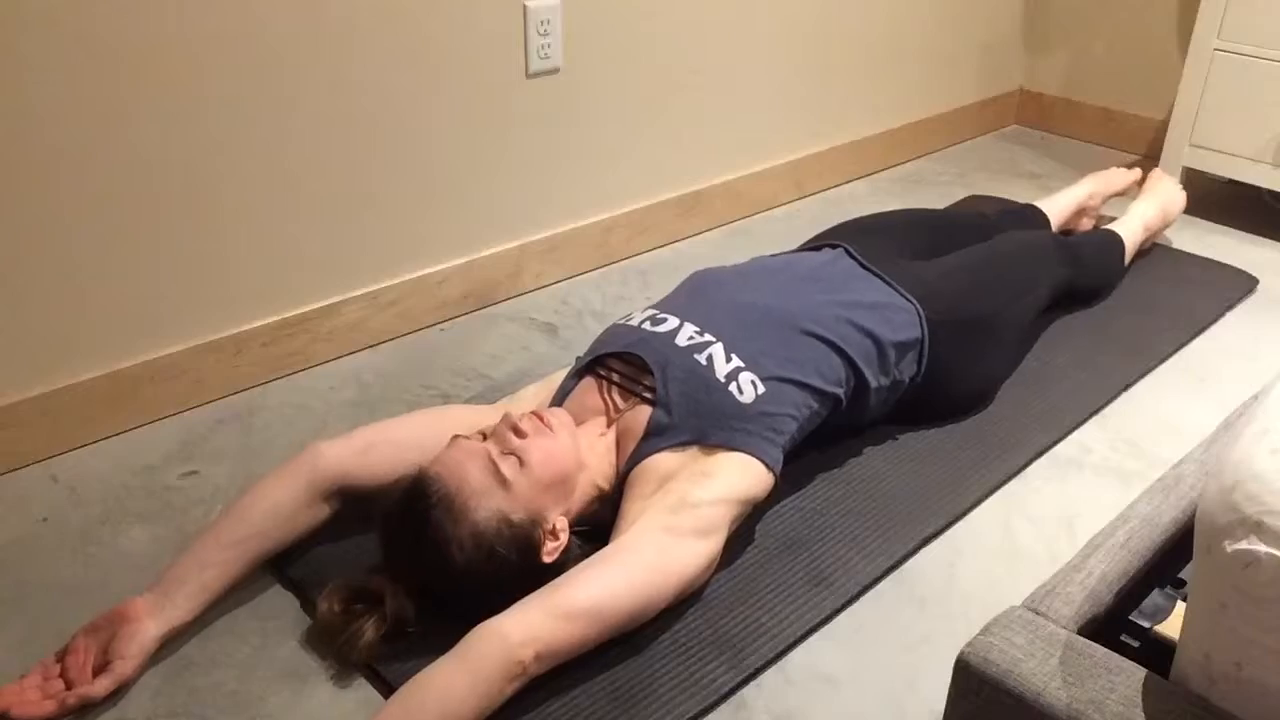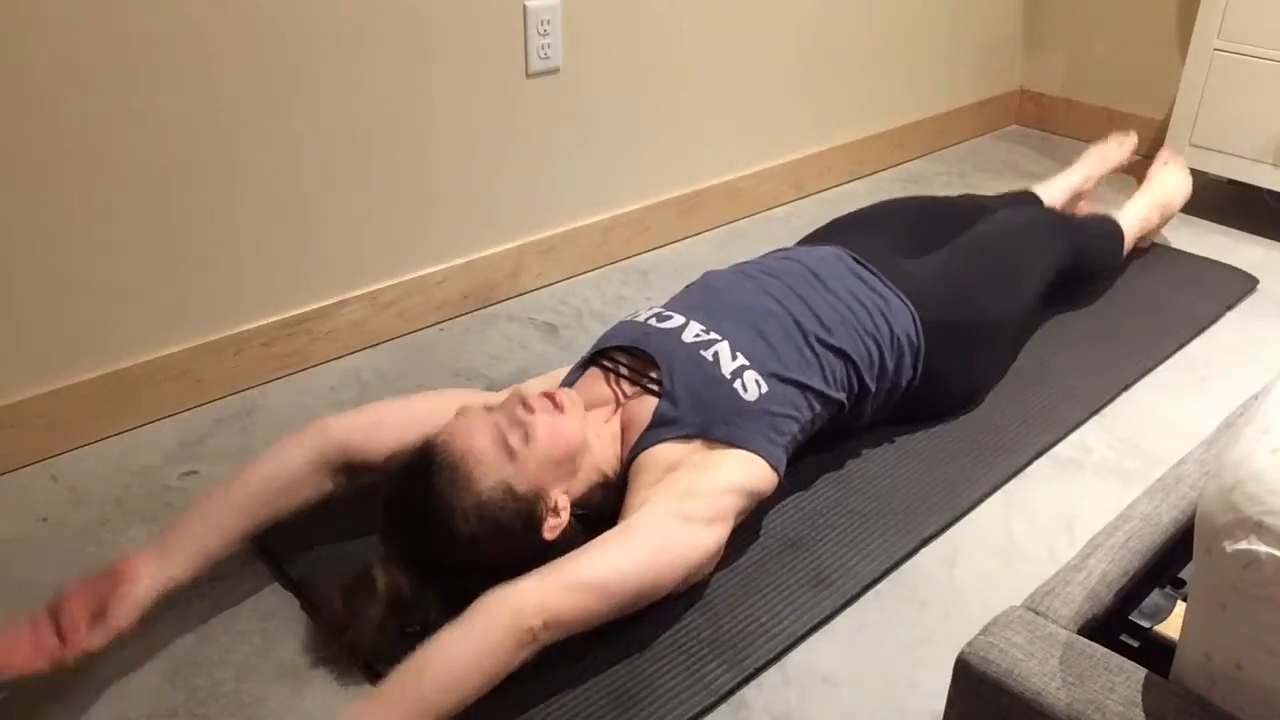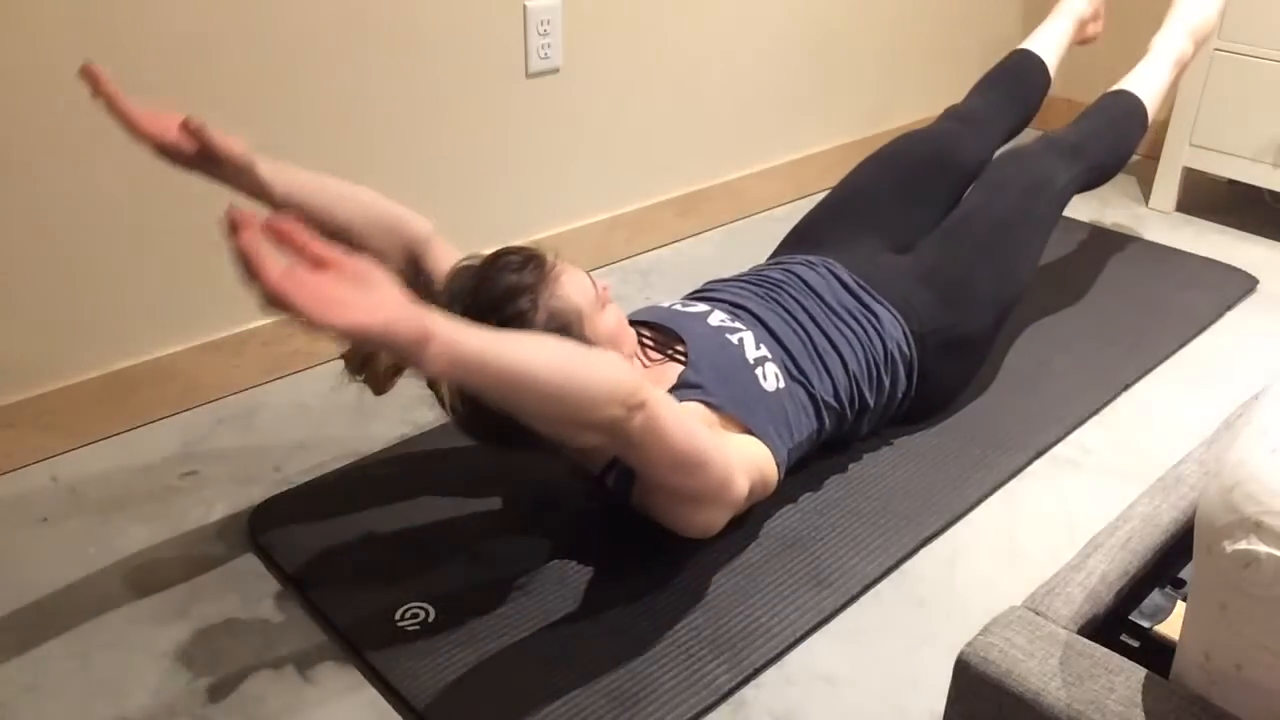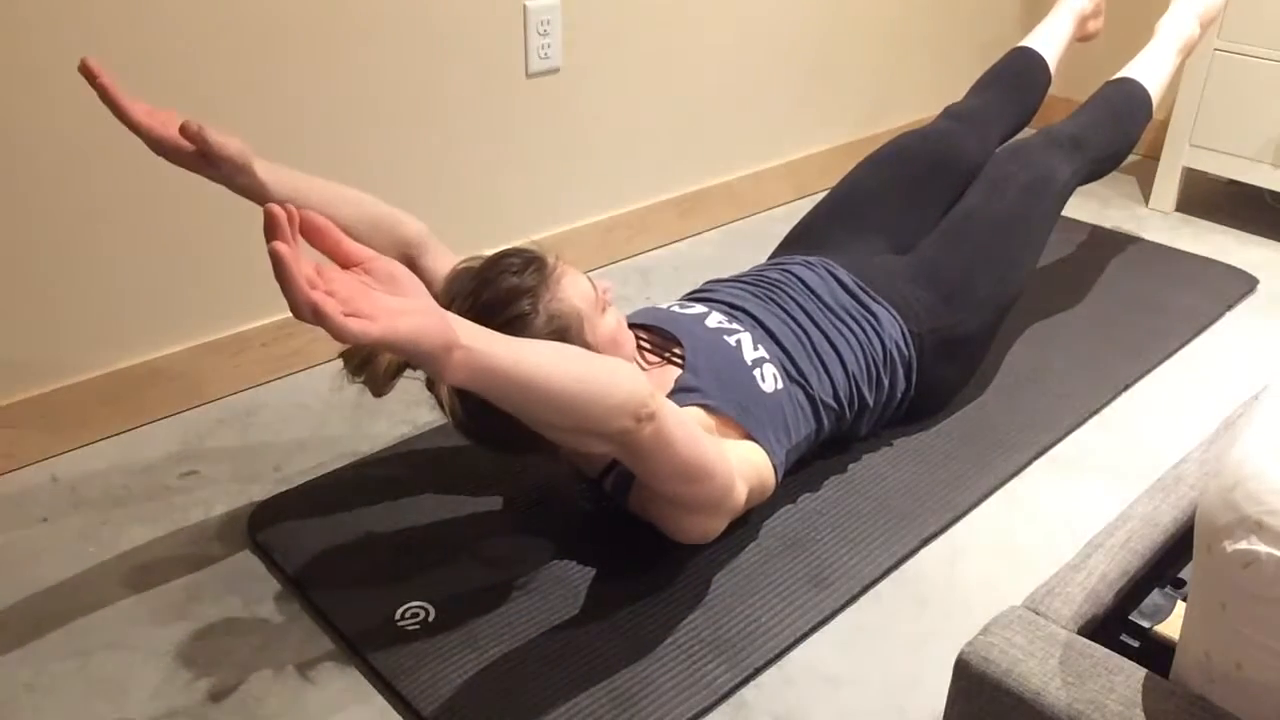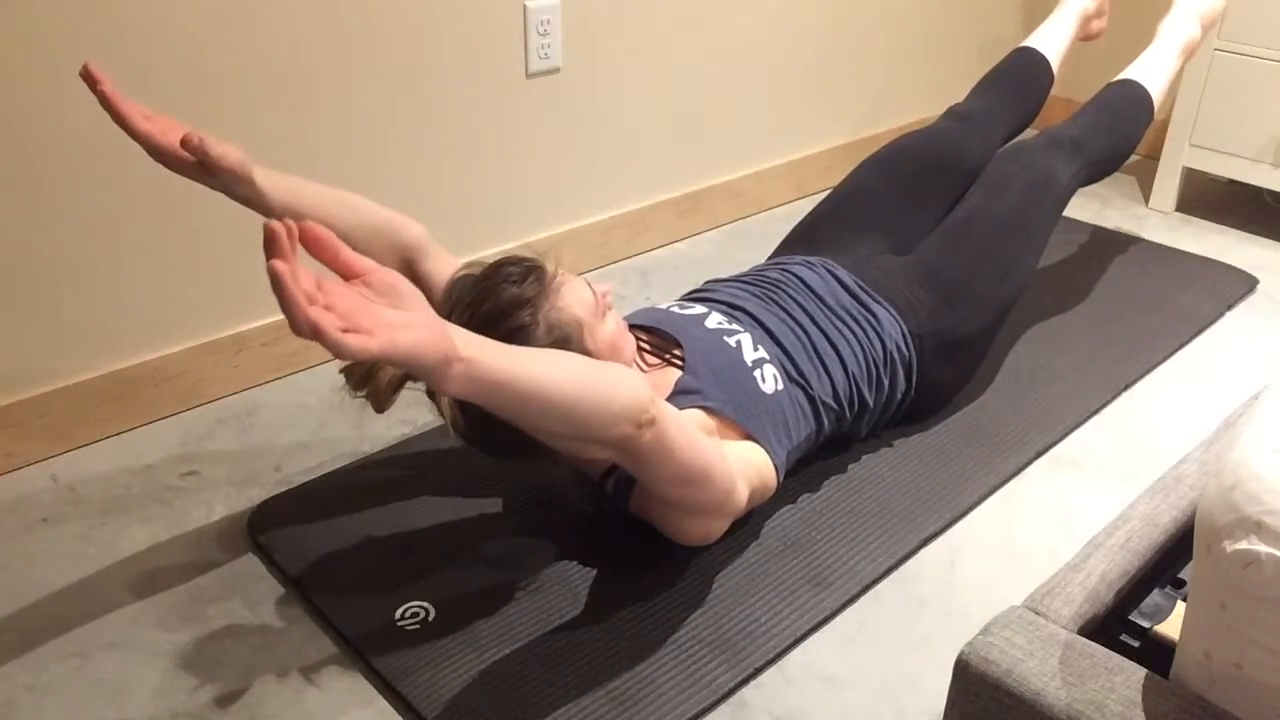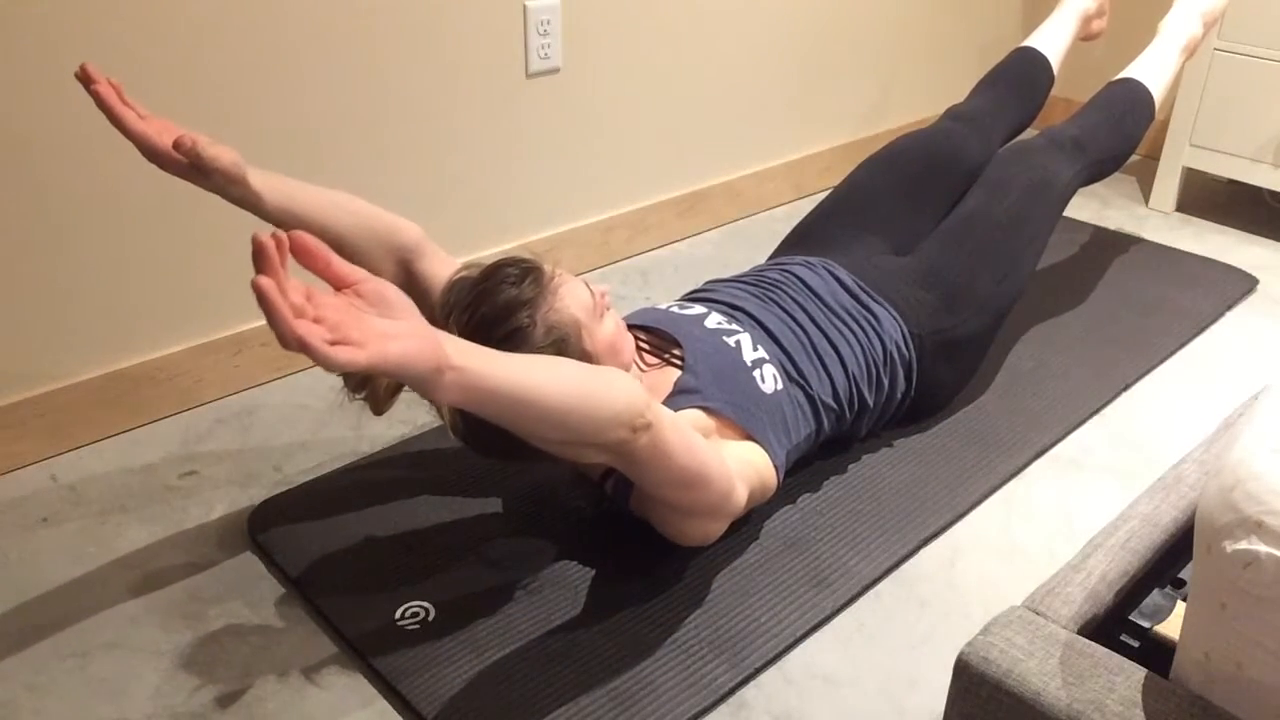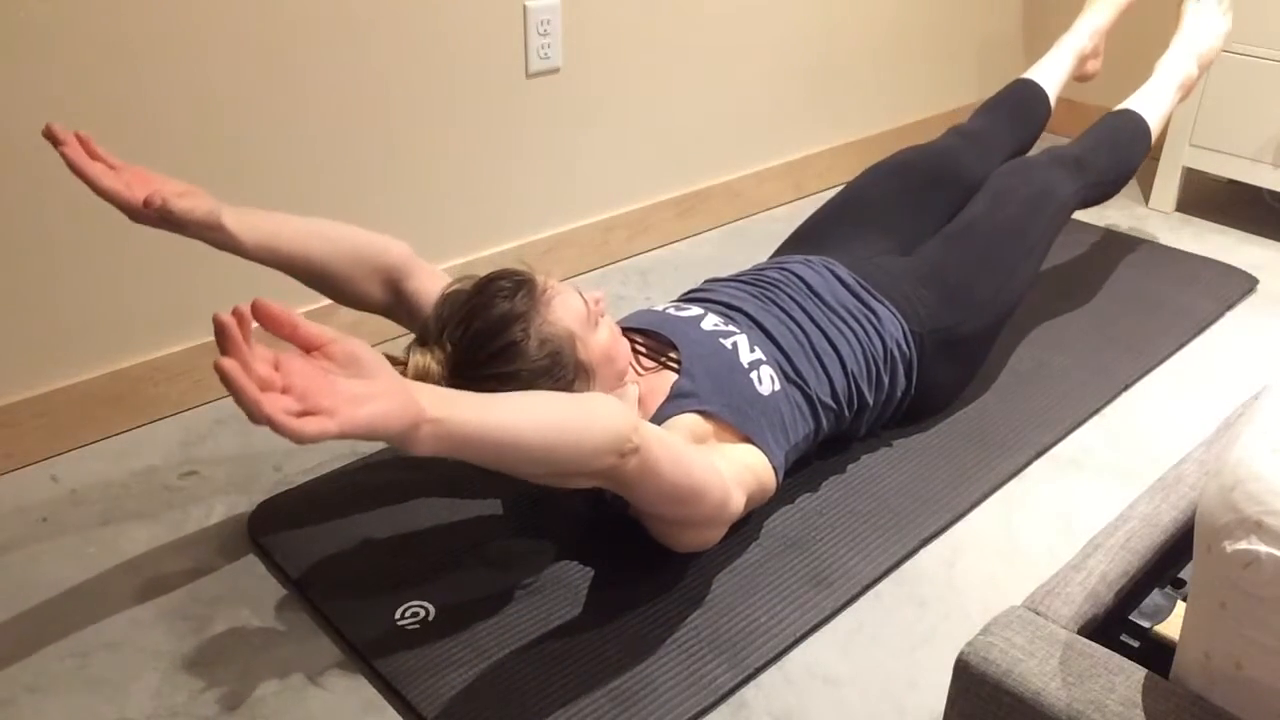
dt=0.7s
person 1, frame 1
left shoulder: (565, 404)
right shoulder: (682, 500)
left hip: (836, 264)
right hip: (916, 330)
left knee: (976, 218)
right knee: (1045, 259)
left ankle: (1082, 198)
right ankle: (1130, 215)
person 1, frame 2
left shoulder: (566, 407)
right shoulder: (689, 488)
left elbow: (353, 435)
right elbow: (540, 604)
left hip: (817, 274)
right hip: (916, 338)
left knee: (978, 215)
right knee: (1037, 243)
left ankle: (1081, 186)
right ankle: (1141, 205)
person 1, frame 3
left shoulder: (601, 363)
right shoulder: (687, 475)
left elbow: (417, 242)
right elbow: (624, 401)
left wrist: (238, 168)
right wrist: (415, 331)
left hip: (807, 275)
right hip: (909, 333)
left knee: (963, 136)
right knee: (1044, 166)
person 1, frame 4
left shoulder: (598, 360)
right shoulder: (691, 482)
left elbow: (413, 247)
right elbow: (635, 410)
left wrist: (232, 166)
right wrist: (437, 337)
left hip: (804, 273)
right hip: (910, 331)
left knee: (968, 133)
right knee: (1042, 161)
person 1, frame 5
left shoulder: (601, 359)
right shoulder: (692, 484)
left elbow: (413, 250)
right elbow: (636, 417)
left wrist: (228, 171)
right wrist: (438, 347)
left hip: (807, 270)
right hip: (910, 330)
left knee: (966, 133)
right knee: (1043, 161)
person 1, frame 6
left shoulder: (597, 356)
right shoulder: (693, 482)
left elbow: (408, 252)
right elbow: (630, 417)
left wrist: (224, 171)
right wrist: (431, 360)
left hip: (802, 275)
right hip: (908, 333)
left knee: (964, 139)
right knee: (1045, 162)
person 1, frame 7
left shoulder: (590, 367)
right shoulder: (695, 483)
left elbow: (396, 272)
right elbow: (624, 446)
left wrist: (203, 215)
right wrist: (409, 411)
left hip: (804, 277)
right hip: (907, 330)
left knee: (975, 149)
right knee: (1046, 179)
